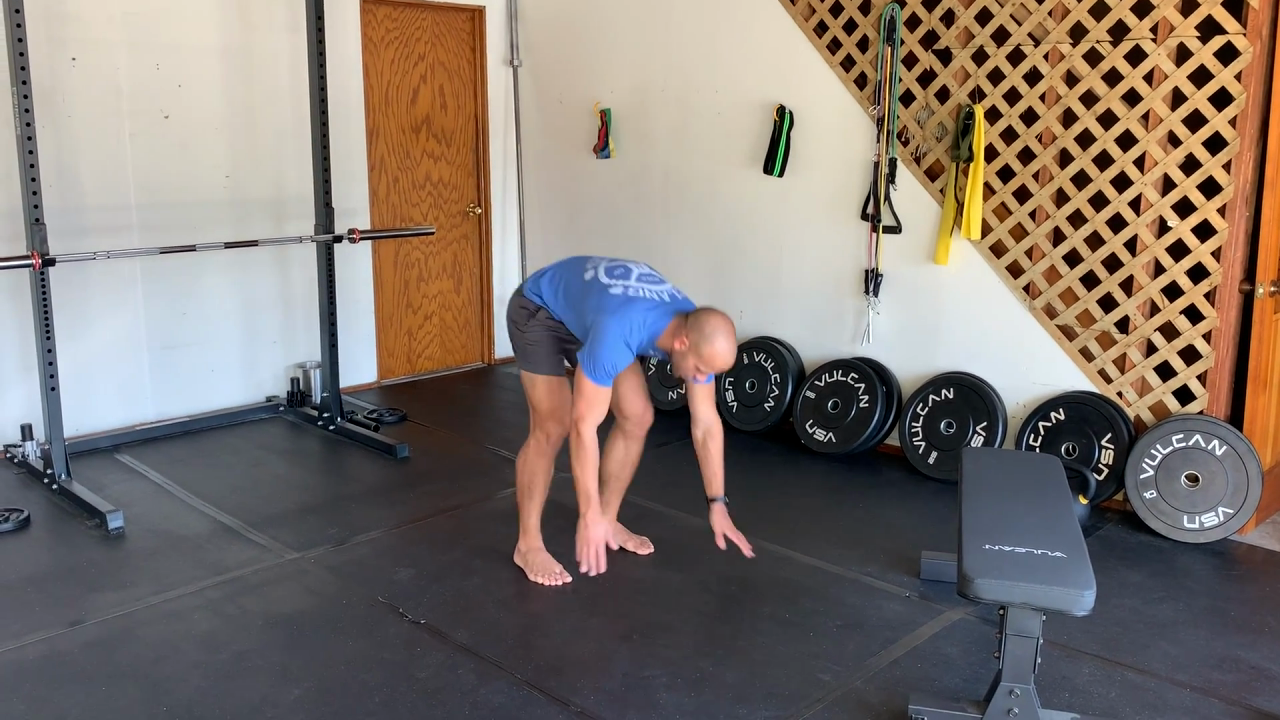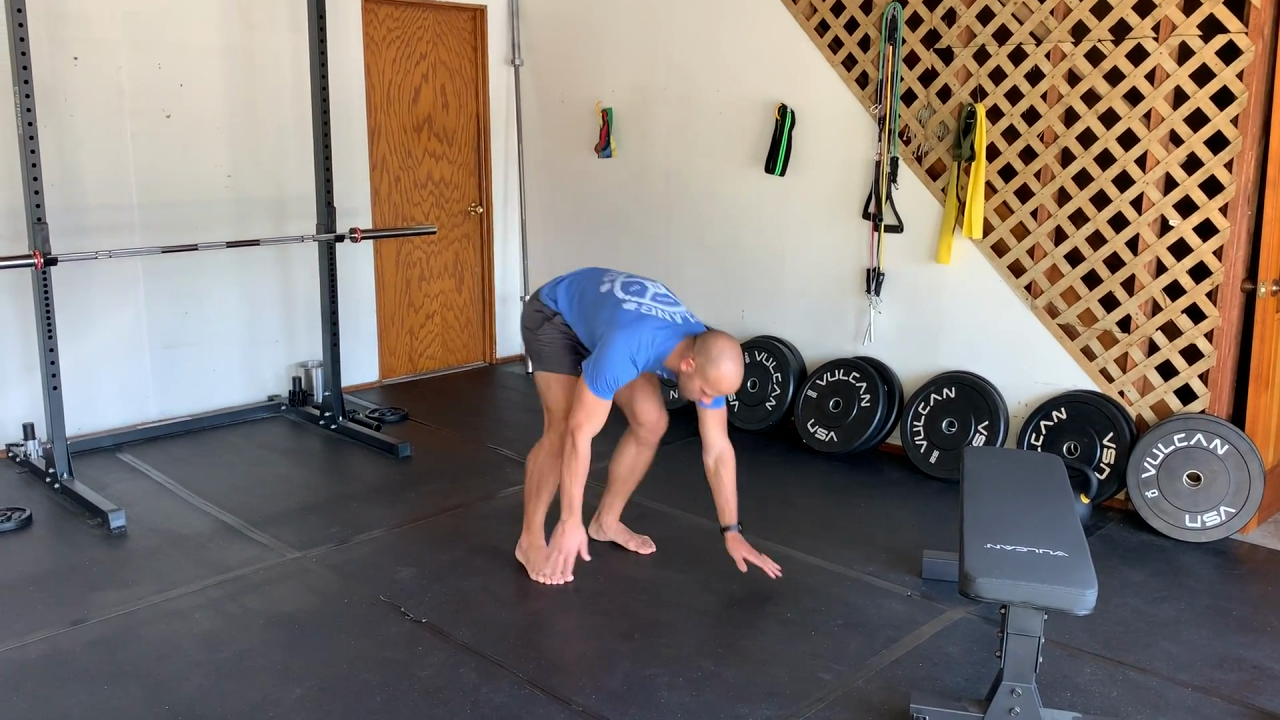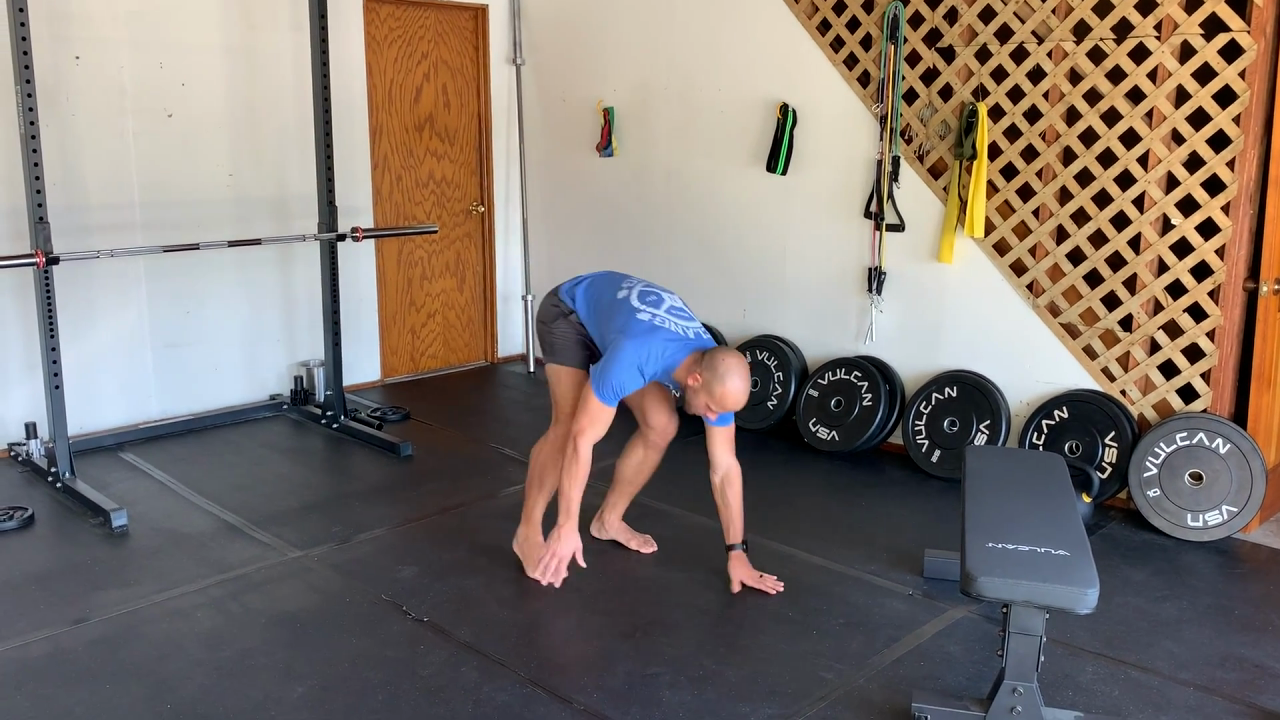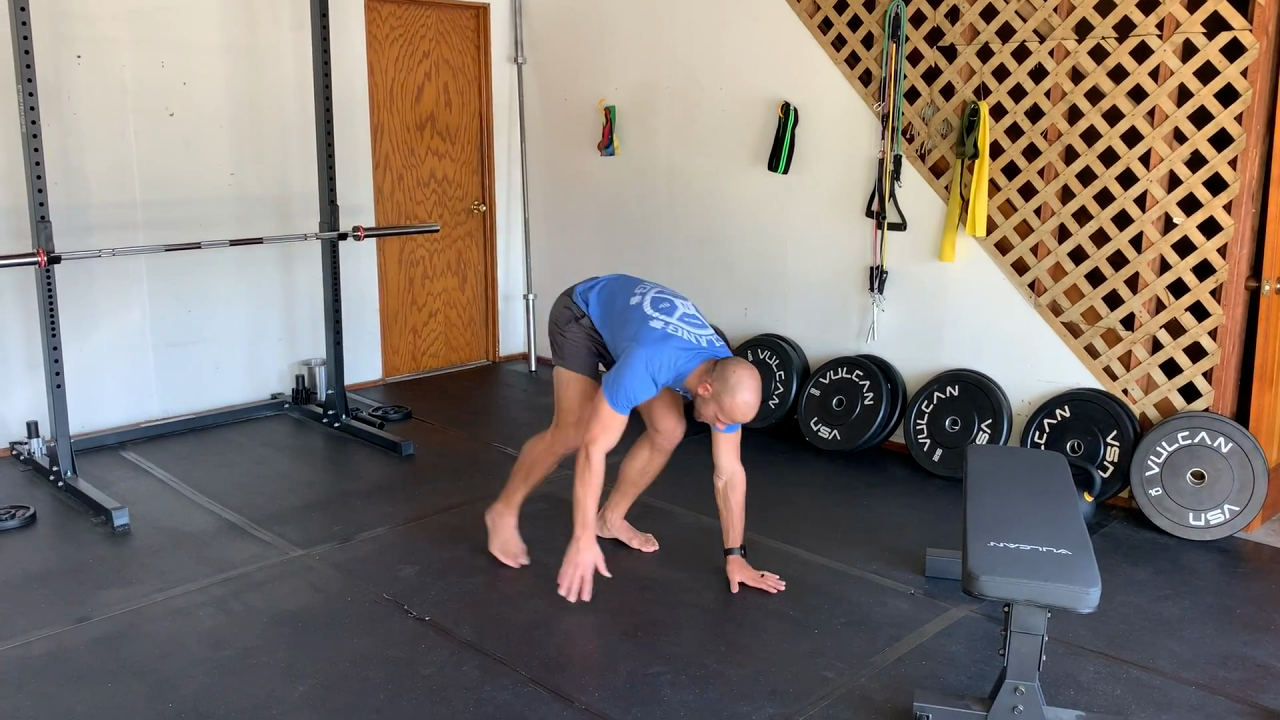
dt=0.1s
person 1, frame 1
left shoulder: (694, 328)
right shoulder: (617, 334)
left elbow: (706, 424)
right elbow: (584, 426)
left wrist: (717, 504)
right wrist: (589, 514)
left hip: (586, 310)
right hip: (539, 308)
left knee: (638, 416)
right knee: (554, 425)
left ankle: (609, 521)
right ankle: (528, 544)
person 1, frame 2
left shoulder: (709, 357)
right shoulder: (622, 349)
left elbow: (718, 450)
right elbow: (580, 435)
left wrist: (733, 532)
right wrist: (571, 521)
left hip: (602, 311)
right hip: (553, 313)
left knee: (652, 423)
right knee: (564, 427)
left ankle: (605, 520)
right ankle: (531, 538)
person 1, frame 3
left shoulder: (715, 373)
right shoulder: (634, 357)
left elbow: (725, 467)
right elbow: (582, 439)
left wrist: (737, 552)
right wrist: (566, 528)
left hip: (614, 314)
right hip: (569, 311)
left knee: (662, 427)
right knee: (568, 427)
left ankle: (608, 520)
right ankle: (528, 533)
person 1, frame 4
left shoulder: (732, 379)
right shoulder: (650, 368)
left elbow: (728, 472)
right elbow: (593, 450)
left wrist: (735, 555)
right wrist: (582, 539)
left hip: (633, 316)
right hip: (582, 312)
left knee: (669, 431)
right knee: (572, 431)
left ankle: (609, 519)
right ankle: (504, 511)
